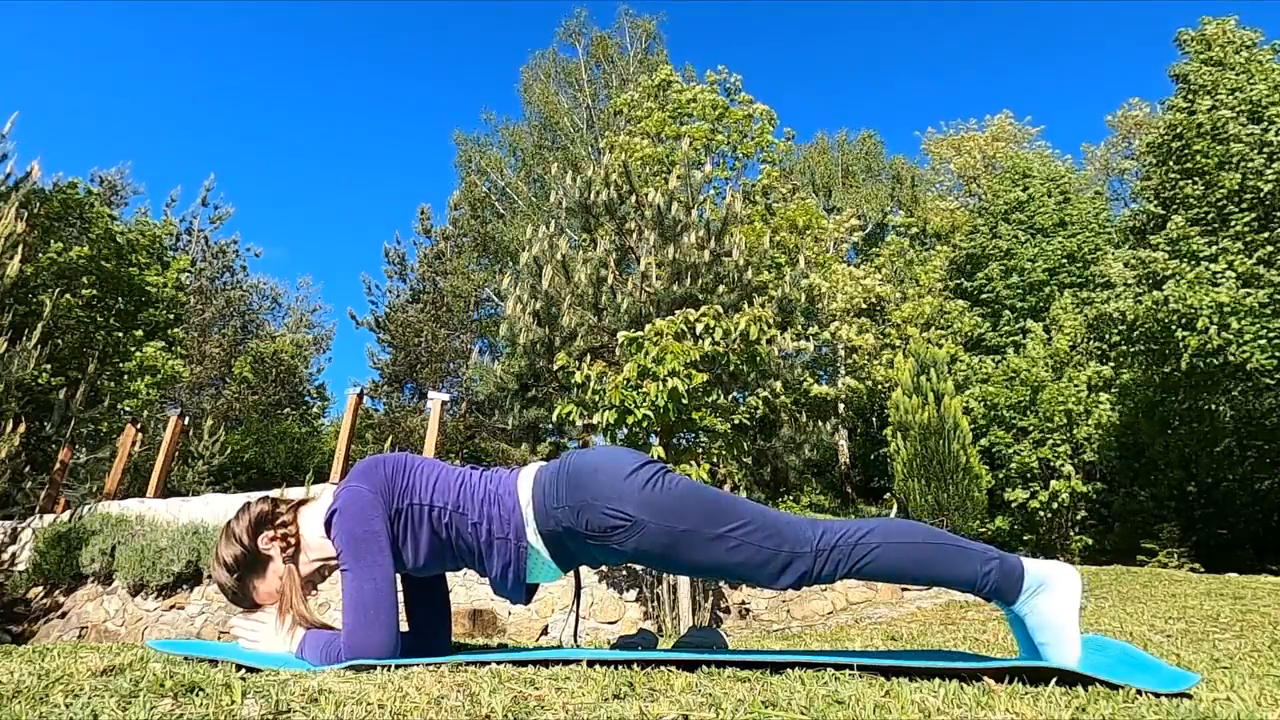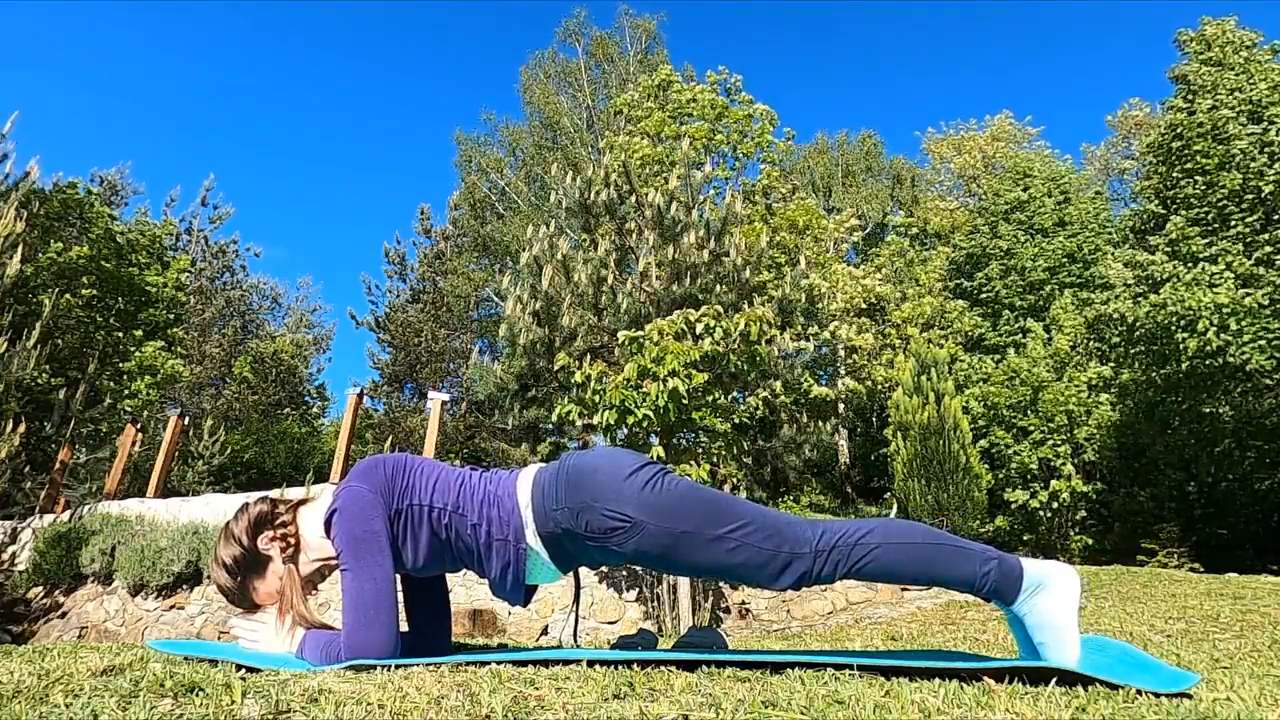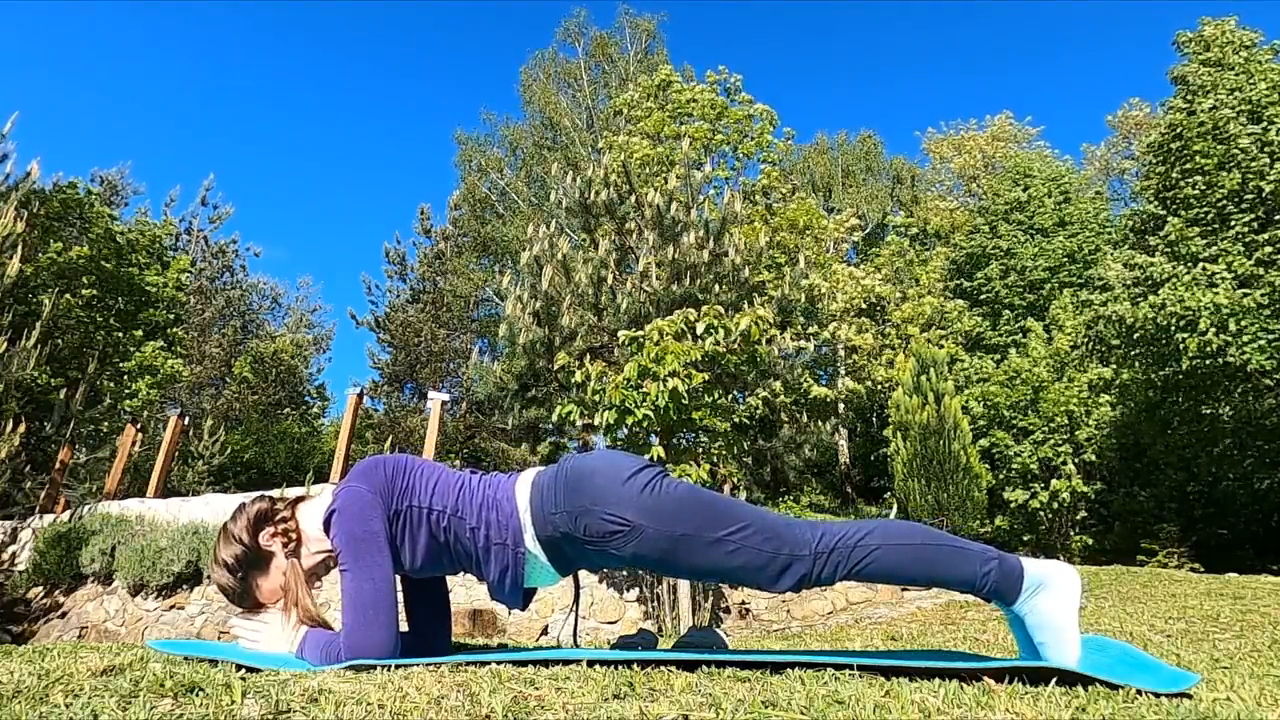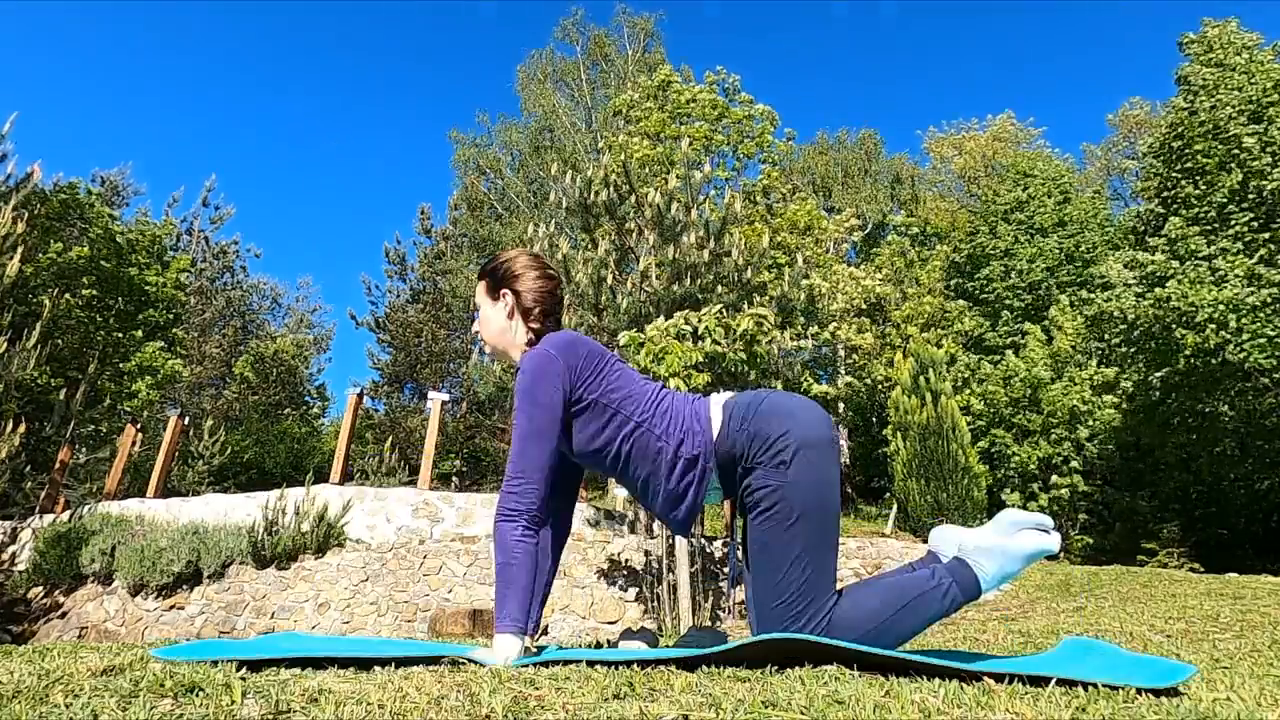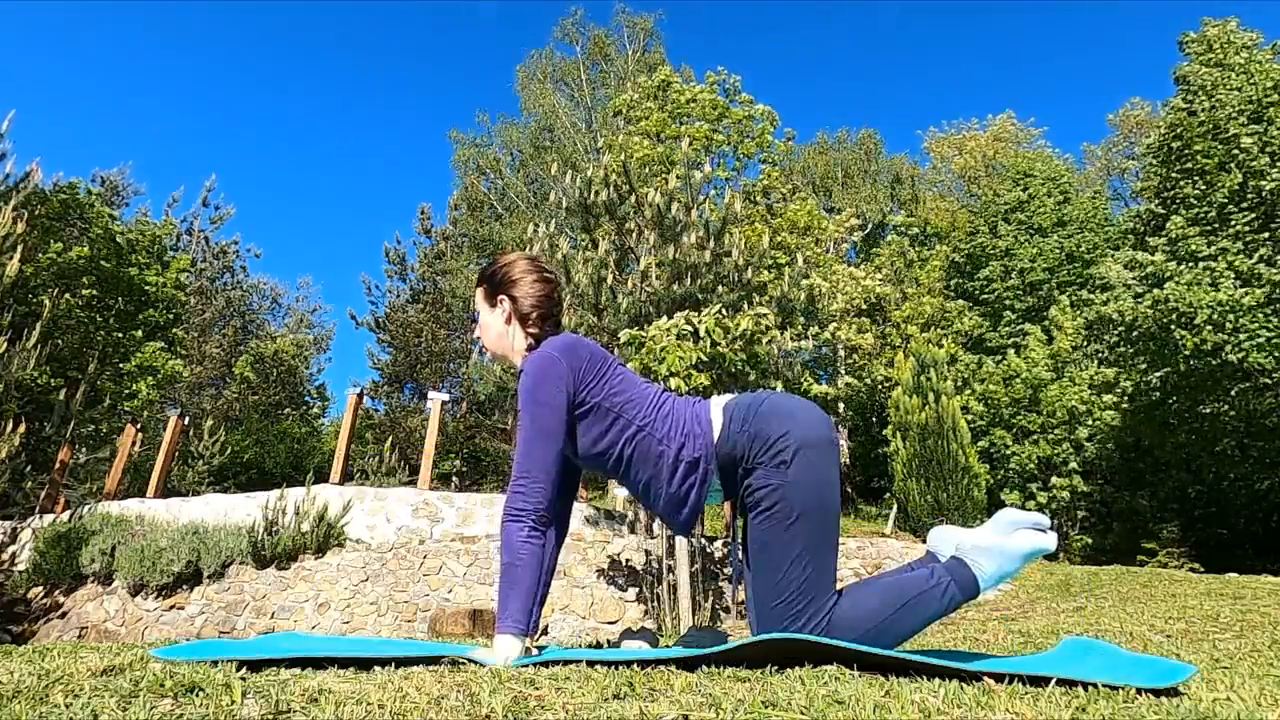
dt=0.4s
person 1, frame 1
left shoulder: (358, 500)
right shoulder: (386, 520)
left elbow: (375, 646)
right elbow: (429, 643)
left wrist: (294, 640)
right wrist: (300, 624)
left hip: (594, 503)
right hip: (590, 507)
left knee: (809, 551)
right knee: (805, 549)
left ankle: (1020, 578)
right ankle: (1012, 581)
person 1, frame 2
left shoulder: (357, 499)
right shoulder: (388, 522)
left elbow: (373, 645)
right elbow: (428, 643)
left wrist: (294, 638)
right wrist: (305, 624)
left hip: (596, 504)
right hip: (592, 505)
left knee: (810, 553)
right knee: (809, 550)
left ankle: (1020, 580)
right ankle: (1015, 581)
person 1, frame 3
left shoulder: (358, 497)
right shoulder: (387, 520)
left elbow: (372, 645)
right elbow: (428, 643)
left wrist: (294, 638)
right wrist: (303, 623)
left hip: (594, 508)
right hip: (589, 508)
left knee: (811, 554)
right knee: (813, 550)
left ankle: (1021, 579)
right ankle: (1015, 579)
person 1, frame 4
left shoulder: (549, 360)
right shoulder: (553, 371)
left elbow: (521, 511)
right elbow: (549, 520)
left wrist: (505, 644)
right wrist: (518, 636)
left hip: (772, 441)
right hip: (761, 448)
left knee: (806, 641)
right knee: (801, 634)
left ankle: (975, 563)
right ankle: (955, 556)
person 1, frame 5
left shoulder: (551, 362)
right shoulder: (560, 378)
left elbow: (527, 509)
right elbow: (551, 517)
left wrist: (508, 641)
right wrist: (518, 631)
left hip: (775, 441)
right hip: (763, 448)
left knee: (802, 638)
right knee: (789, 630)
left ankle: (970, 566)
right ankle: (946, 557)
